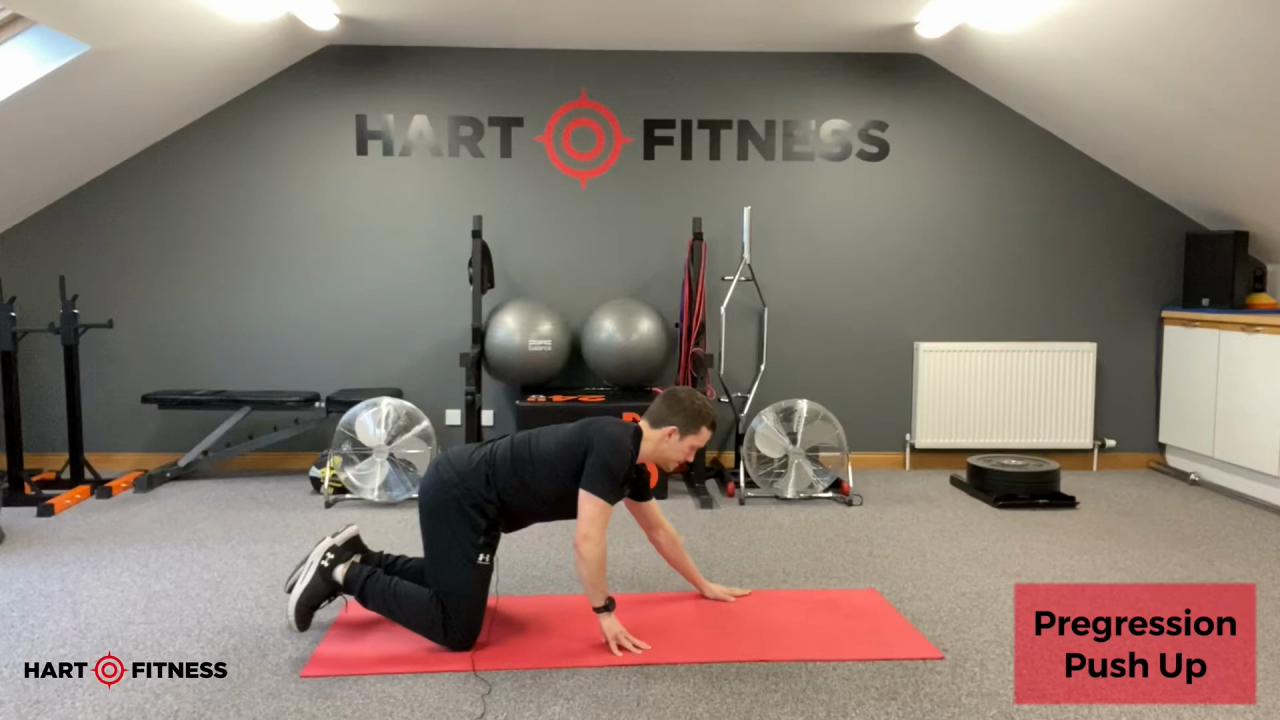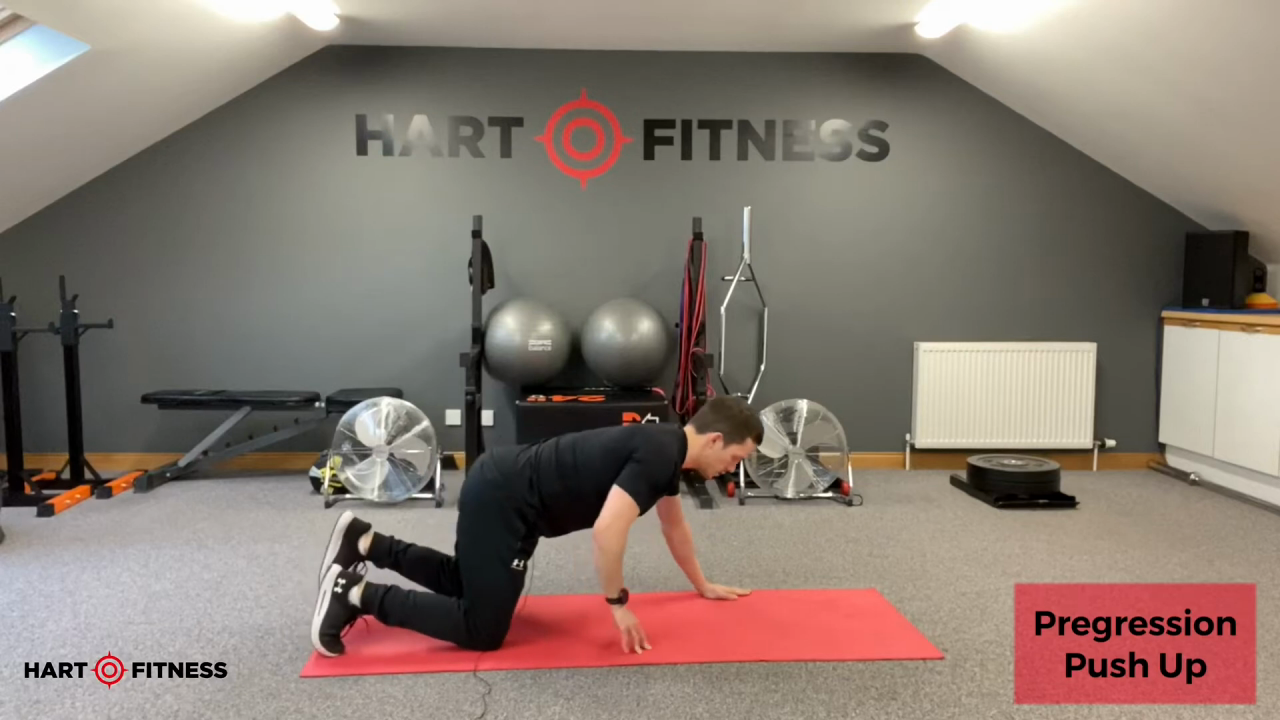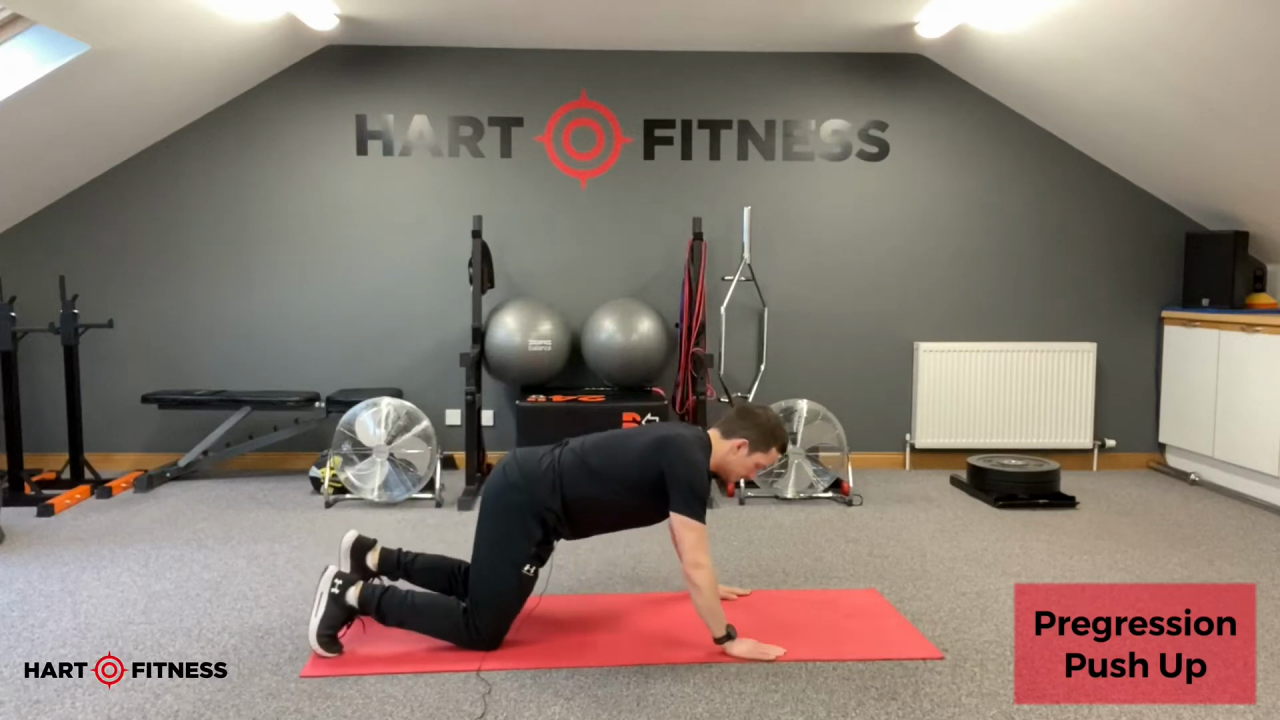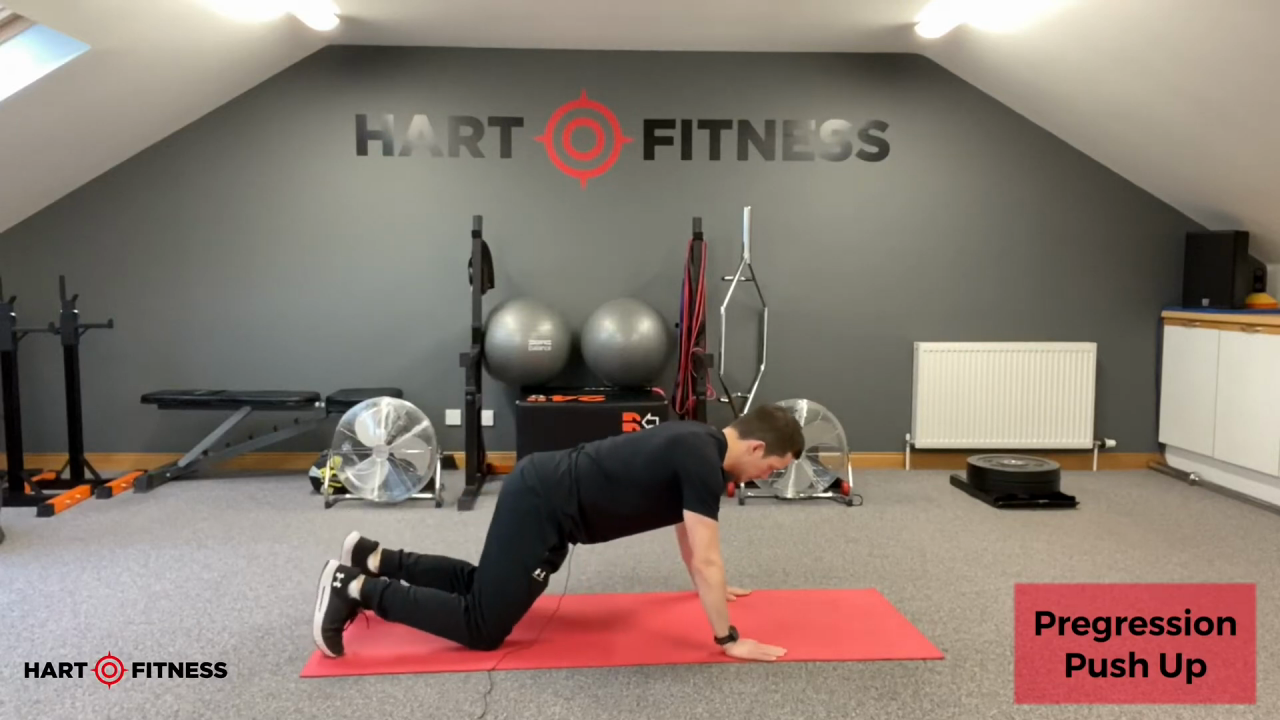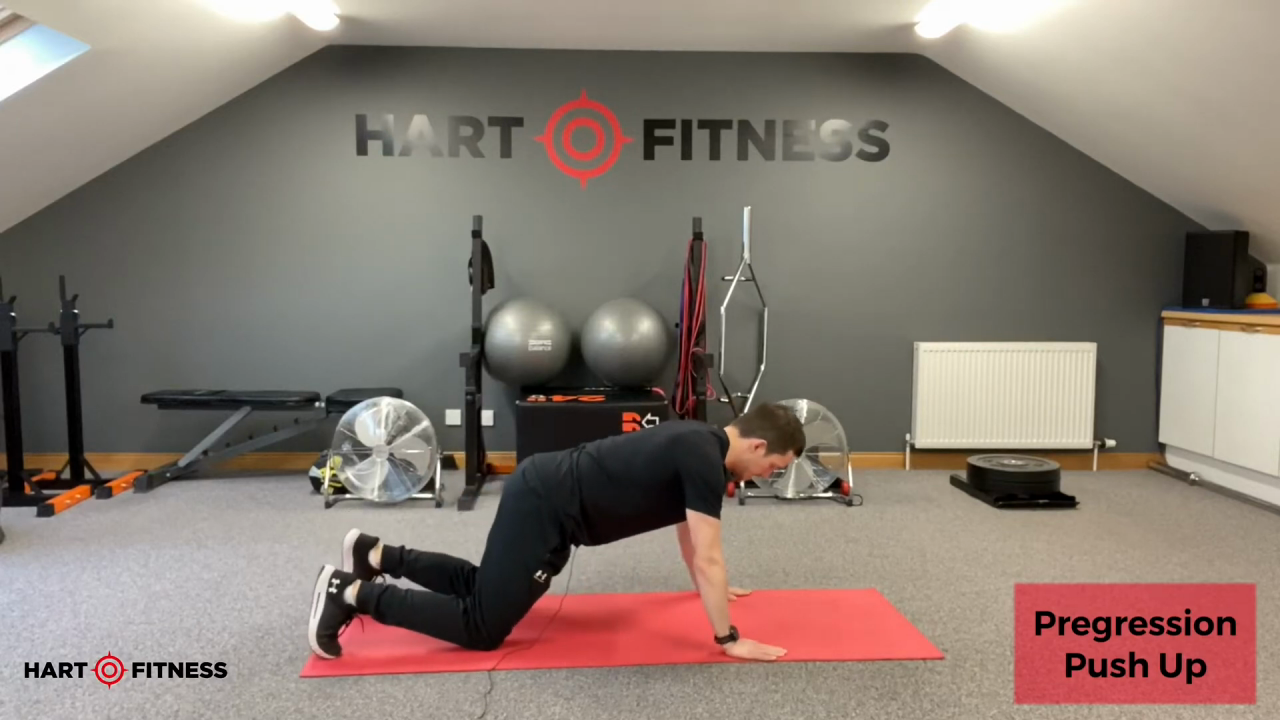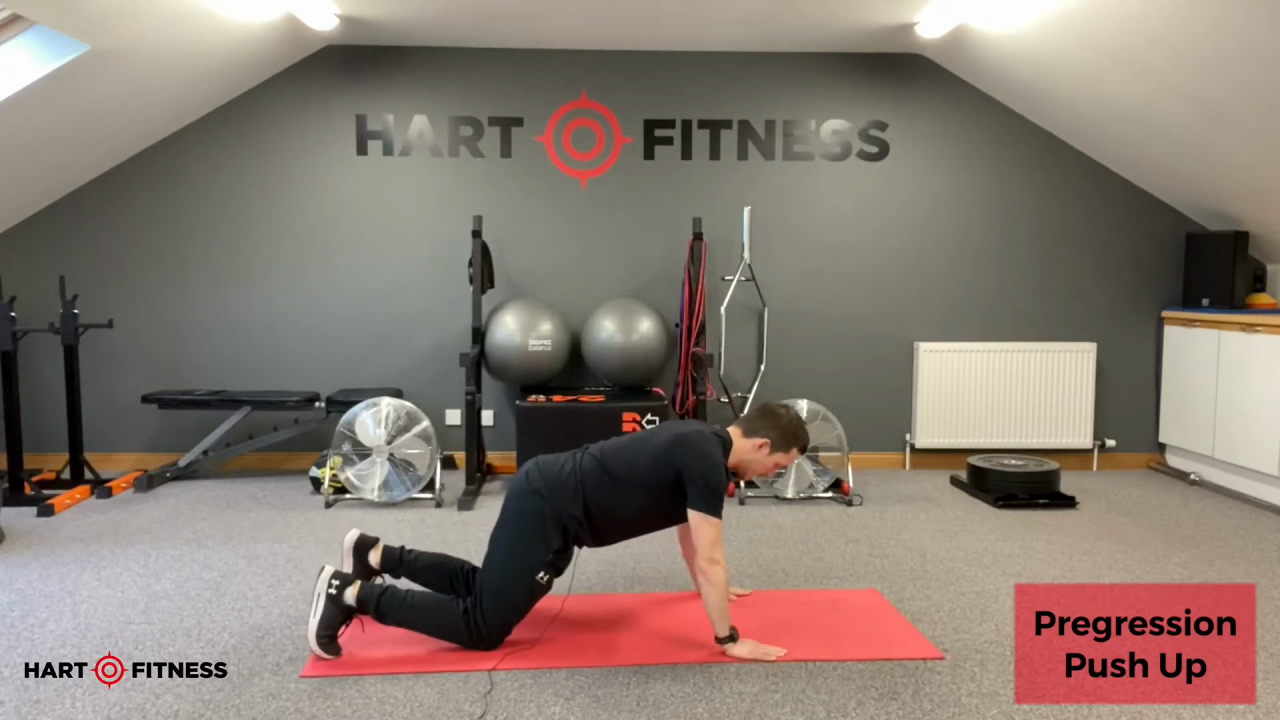
dt=0.5s
person 1, frame 1
left shoulder: (629, 458)
right shoulder: (613, 446)
left elbow: (657, 528)
right elbow: (588, 540)
left wrist: (703, 585)
right wrist: (605, 612)
left hip: (460, 488)
right hip: (456, 495)
left knee: (455, 585)
right knee: (457, 630)
left ankle: (355, 556)
right ankle: (342, 573)
person 1, frame 2
left shoulder: (665, 449)
right shoulder: (659, 453)
left elbow: (674, 526)
right elbow: (607, 531)
left wrist: (703, 586)
right wrist: (618, 604)
left hip: (500, 486)
right hip: (501, 498)
left knee: (466, 586)
right knee: (483, 630)
left ankle: (365, 543)
right ankle: (355, 593)
person 1, frame 3
left shoulder: (685, 444)
right shoulder: (689, 463)
left elbow: (681, 536)
right elbow: (695, 563)
left wrist: (707, 588)
right wrist: (727, 639)
left hip: (523, 487)
right hip: (524, 501)
left knee: (480, 587)
right knee: (481, 629)
left ankle: (372, 557)
right ankle: (352, 594)
person 1, frame 4
left shoulder: (698, 442)
right shoulder: (703, 460)
left elbow: (686, 531)
right elbow: (706, 559)
left wrist: (710, 586)
right wrist: (728, 639)
left hip: (541, 490)
right hip: (541, 506)
left knee: (486, 586)
right knee: (482, 627)
left ankle: (374, 559)
right ankle: (354, 586)
person 1, frame 5
left shoulder: (699, 442)
right shoulder: (705, 461)
left elbow: (687, 530)
right elbow: (709, 558)
left wrist: (709, 587)
right wrist: (729, 639)
left hip: (542, 493)
right hip: (543, 507)
left knee: (484, 587)
right knee: (482, 627)
left ankle: (375, 555)
right ankle: (350, 592)
person 1, frame 6
left shoulder: (700, 442)
right shoulder: (707, 461)
left elbow: (688, 531)
right elbow: (709, 558)
left wrist: (711, 588)
right wrist: (728, 639)
left hip: (546, 494)
right hip: (546, 509)
left knee: (486, 588)
right knee: (482, 626)
left ankle: (375, 555)
right ankle: (350, 593)
